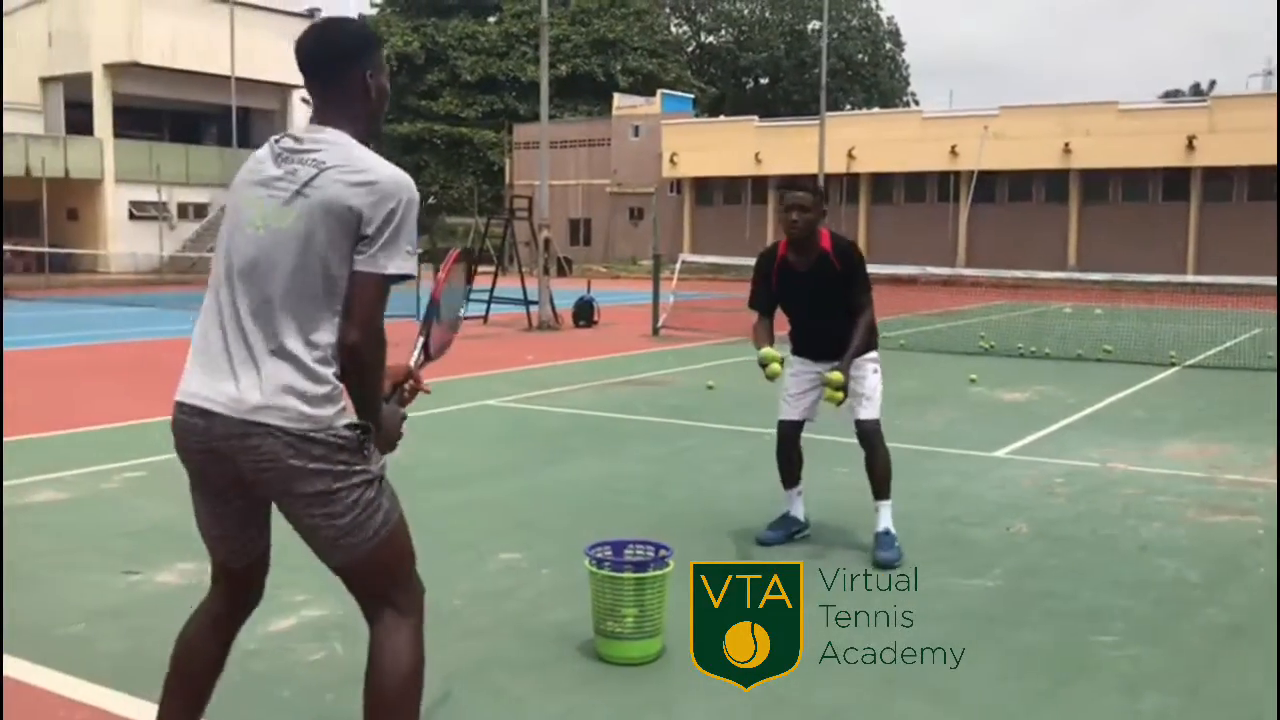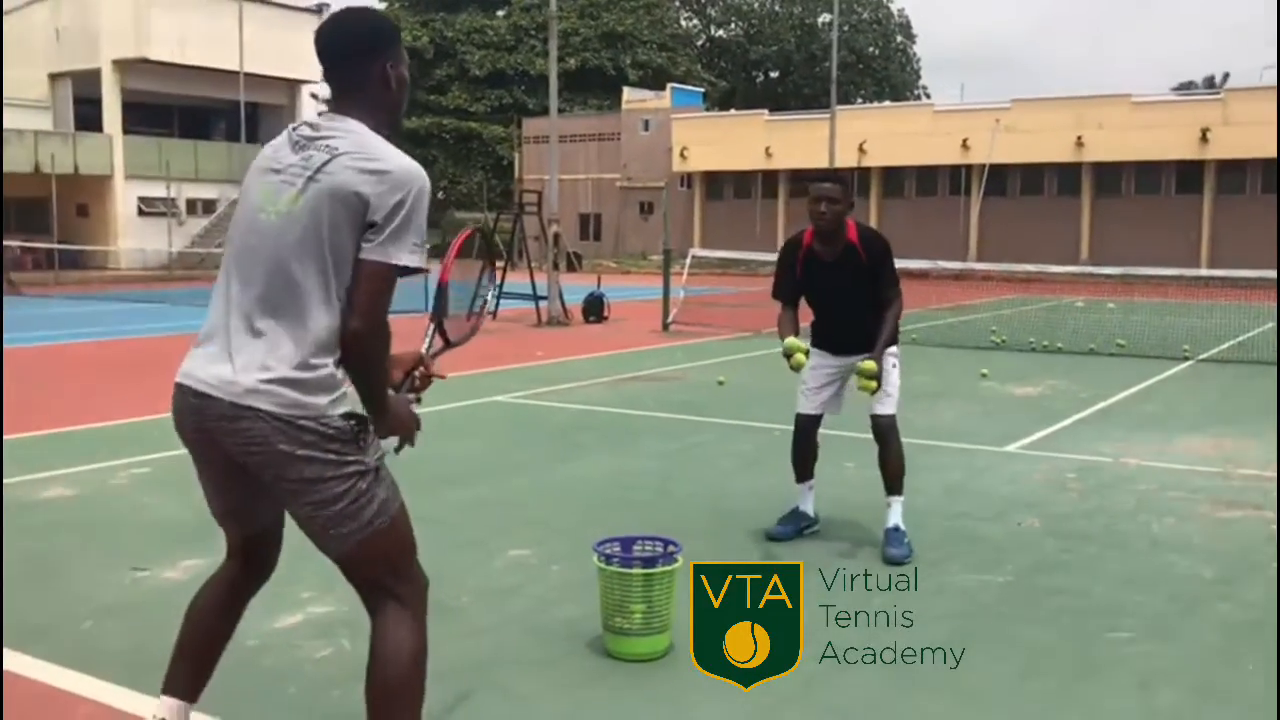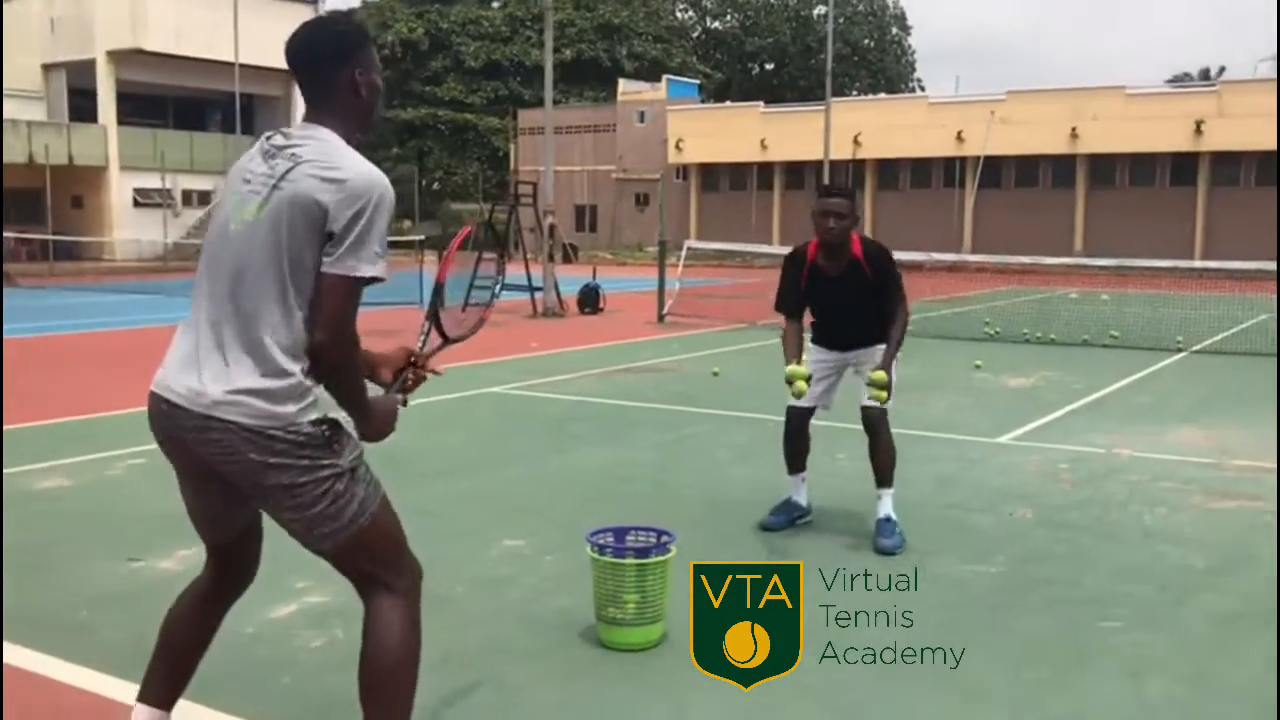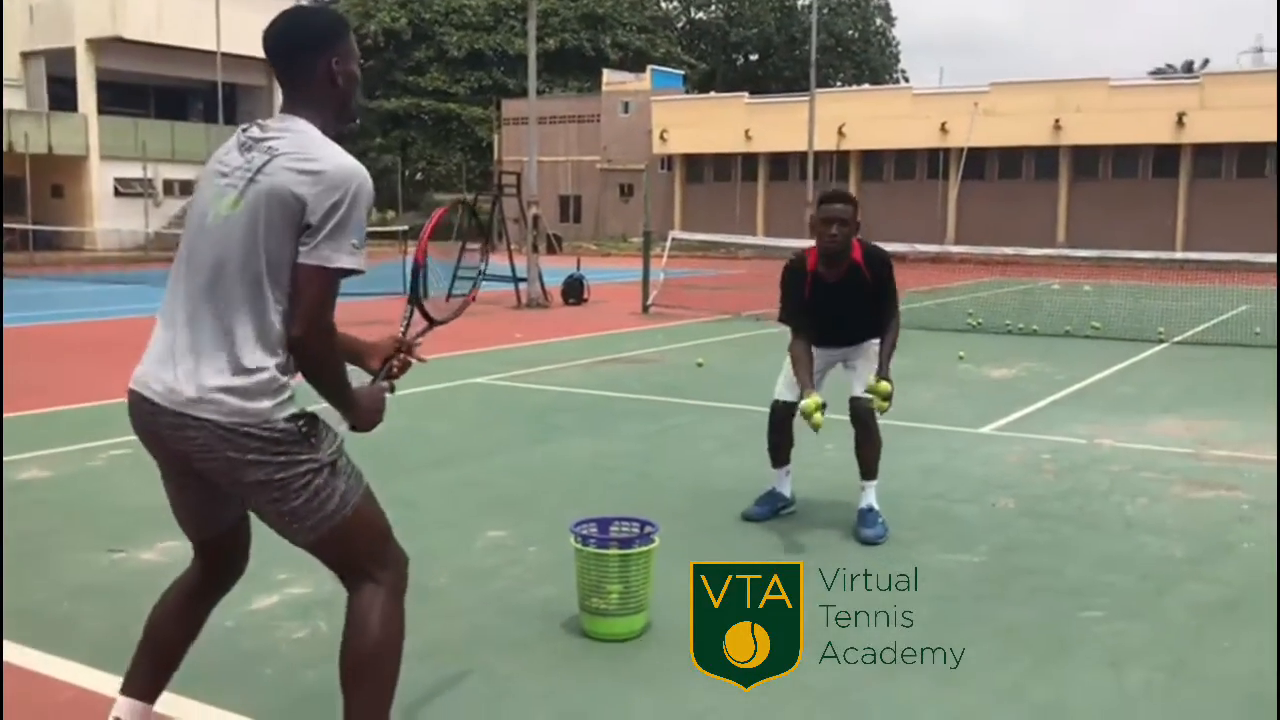
dt=0.2s
person 1, frame 1
left shoulder: (259, 165)
right shoulder: (384, 184)
right elbow: (359, 332)
left wrist: (362, 379)
right wrist: (375, 418)
left hip: (199, 412)
right hip: (296, 430)
left knee: (233, 590)
right knee: (397, 603)
person 1, frame 2
left shoulder: (277, 152)
right shoulder: (396, 174)
right elbow: (360, 322)
left wrist: (378, 366)
right wrist: (383, 409)
left hip: (200, 395)
right hip: (293, 416)
left knee: (248, 562)
right knee: (399, 594)
person 1, frame 3
left shoulder: (257, 161)
right shoulder: (360, 183)
right elbow: (325, 334)
left wrist: (370, 364)
right wrist: (366, 411)
left hip: (176, 403)
right hip: (266, 423)
left knee: (229, 565)
right knee: (394, 582)
person 1, frame 4
left shoulder: (234, 152)
right shoulder: (337, 173)
right elbow: (305, 330)
left wrist: (357, 350)
right wrist: (353, 406)
left hip: (156, 399)
right hip: (243, 418)
left knee: (217, 559)
right knee: (378, 572)
person 2, frame 1
left shoulder: (844, 252)
right shoulder: (770, 261)
left elbow: (865, 312)
right elbow: (763, 317)
left wrist: (847, 362)
right wrist: (766, 352)
left hip: (856, 353)
right hip: (804, 355)
left knee: (868, 430)
right knee: (786, 431)
left ankle: (884, 526)
right ankle: (796, 514)
person 2, frame 2
left shoulder: (871, 243)
right shoulder: (794, 251)
left elbow: (894, 302)
right elbow: (788, 307)
left wrist: (879, 352)
right wrist: (790, 343)
left hip: (875, 346)
right hip: (825, 348)
left knee: (884, 425)
right knee: (804, 423)
left ankle: (895, 522)
right ankle: (805, 509)
person 2, frame 3
left shoulder: (876, 256)
right shoulder: (798, 262)
left elbow: (898, 311)
right elbow: (792, 321)
left wrist: (887, 361)
right wrist: (794, 365)
left hip: (873, 345)
right hip: (824, 344)
left knee: (875, 417)
right knee: (796, 414)
left ankle: (886, 514)
right ankle: (798, 500)
person 2, frame 4
left shoulder: (876, 261)
right shoulder: (797, 271)
left elbow: (890, 316)
right elbow: (798, 339)
left wrist: (883, 370)
right wrist: (807, 393)
left hip: (863, 342)
right hip: (814, 344)
left knee: (863, 412)
right knee: (780, 410)
left ankle: (869, 505)
right ankle: (781, 491)
